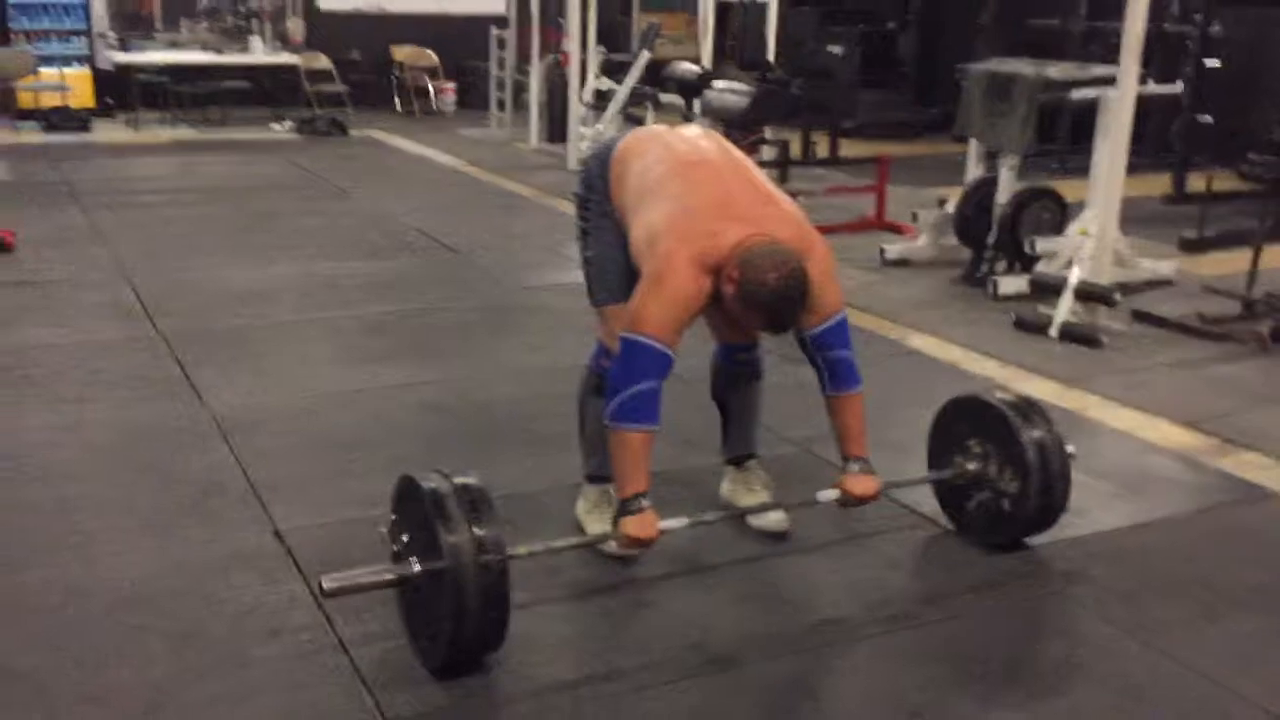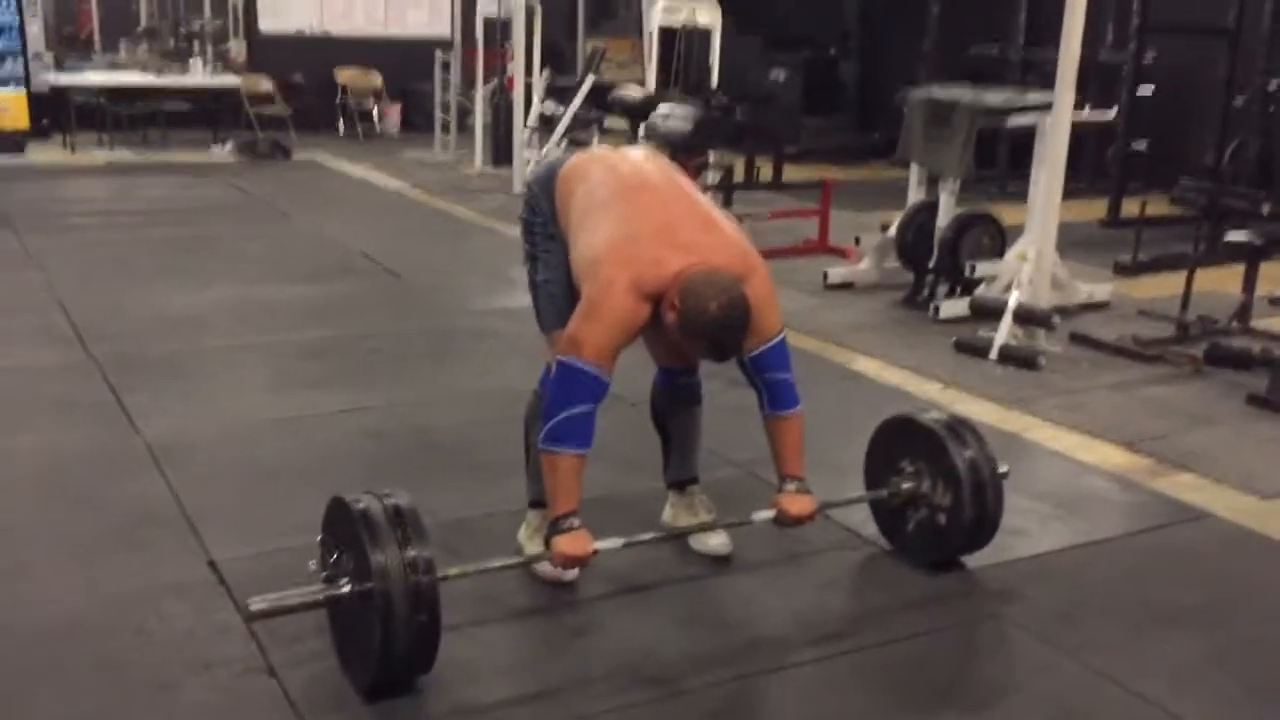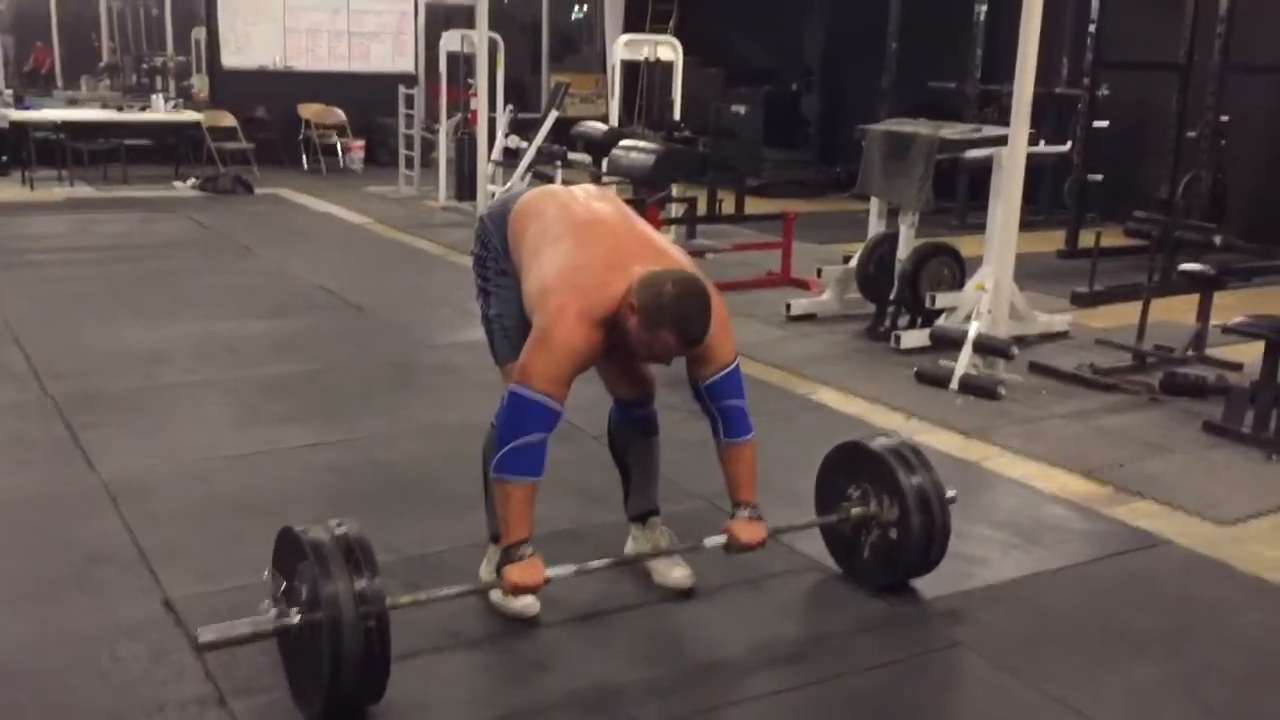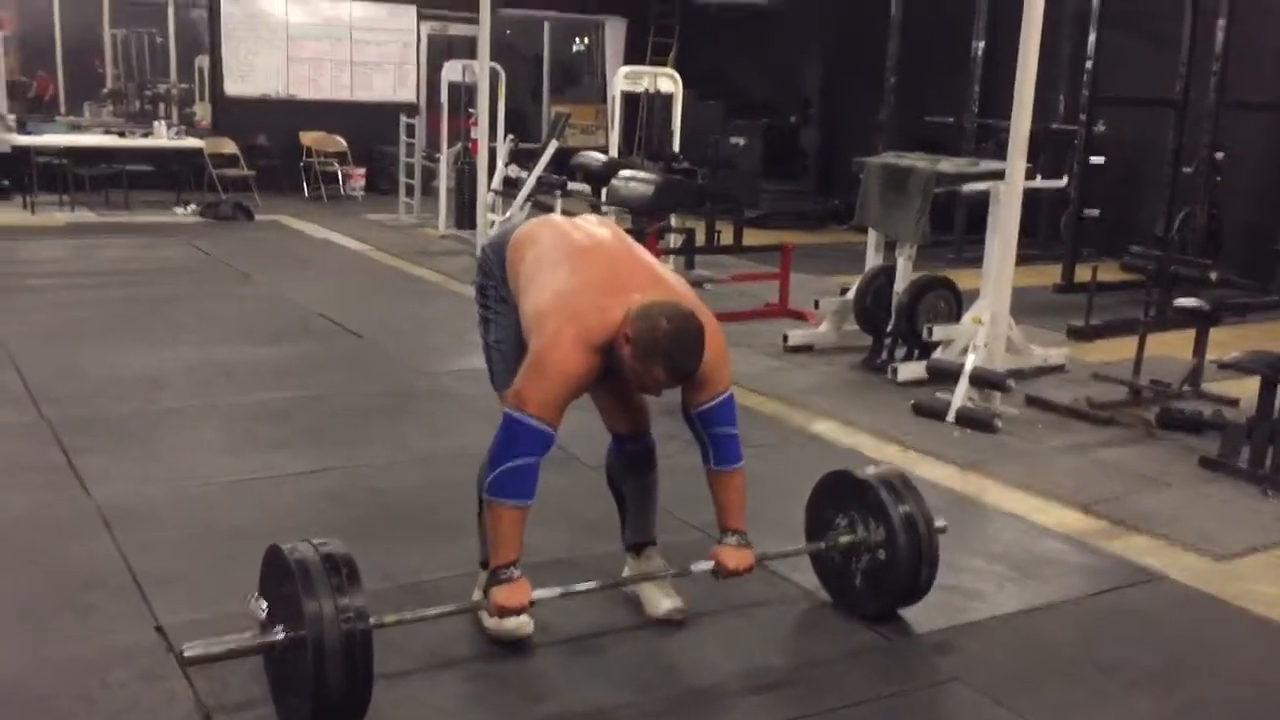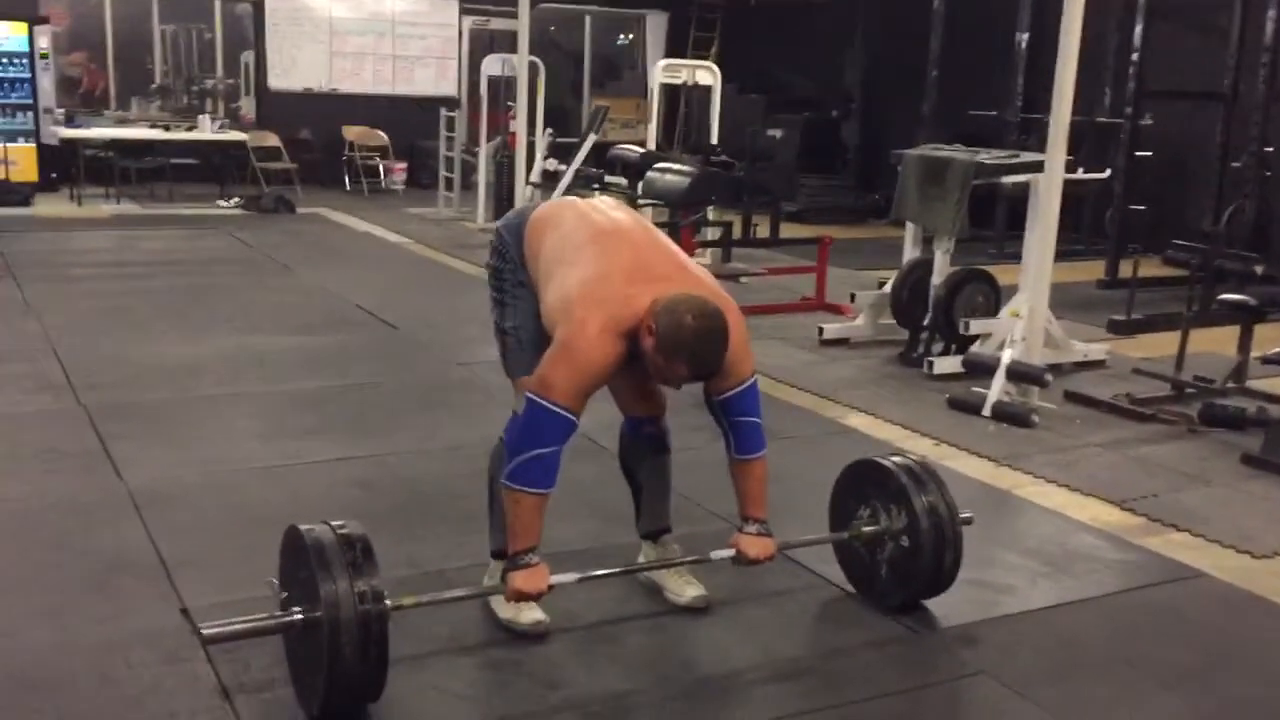
dt=1s
person 1, frame 1
left shoulder: (807, 253)
right shoulder: (682, 265)
left elbow: (835, 356)
right elbow: (637, 378)
left wrist: (857, 463)
right wrist: (634, 502)
left knee: (740, 340)
right knee: (623, 345)
left ankle: (741, 470)
right ankle: (598, 489)
person 1, frame 2
left shoulder: (748, 276)
right shoulder: (621, 289)
left elbow: (774, 377)
right elbow: (571, 399)
left wrist: (793, 483)
right wrist: (566, 523)
left knee: (679, 365)
right knee: (569, 364)
left ankle: (684, 496)
right ankle: (542, 514)
person 1, frame 3
left shoulder: (696, 308)
right shoulder: (573, 318)
left elbow: (727, 405)
right elbow: (524, 427)
left wrist: (746, 509)
right wrist: (518, 551)
left knee: (637, 394)
right knee: (526, 400)
left ankle: (646, 529)
right ankle: (499, 550)
person 1, frame 4
left shoulder: (699, 331)
right shoulder: (568, 346)
left elbow: (719, 433)
right elbow: (517, 453)
left wrist: (734, 536)
right wrist: (505, 573)
left knee: (632, 428)
right knee: (524, 428)
left ankle: (642, 559)
right ankle: (489, 578)
person 1, frame 5
left shoulder: (724, 323)
right shoulder: (594, 333)
left elbow: (742, 421)
right elbow: (537, 438)
left wrist: (755, 524)
right wrist: (525, 559)
right hip: (525, 247)
left knee: (647, 412)
right knee: (536, 413)
left ankle: (657, 546)
right ankle: (502, 564)
